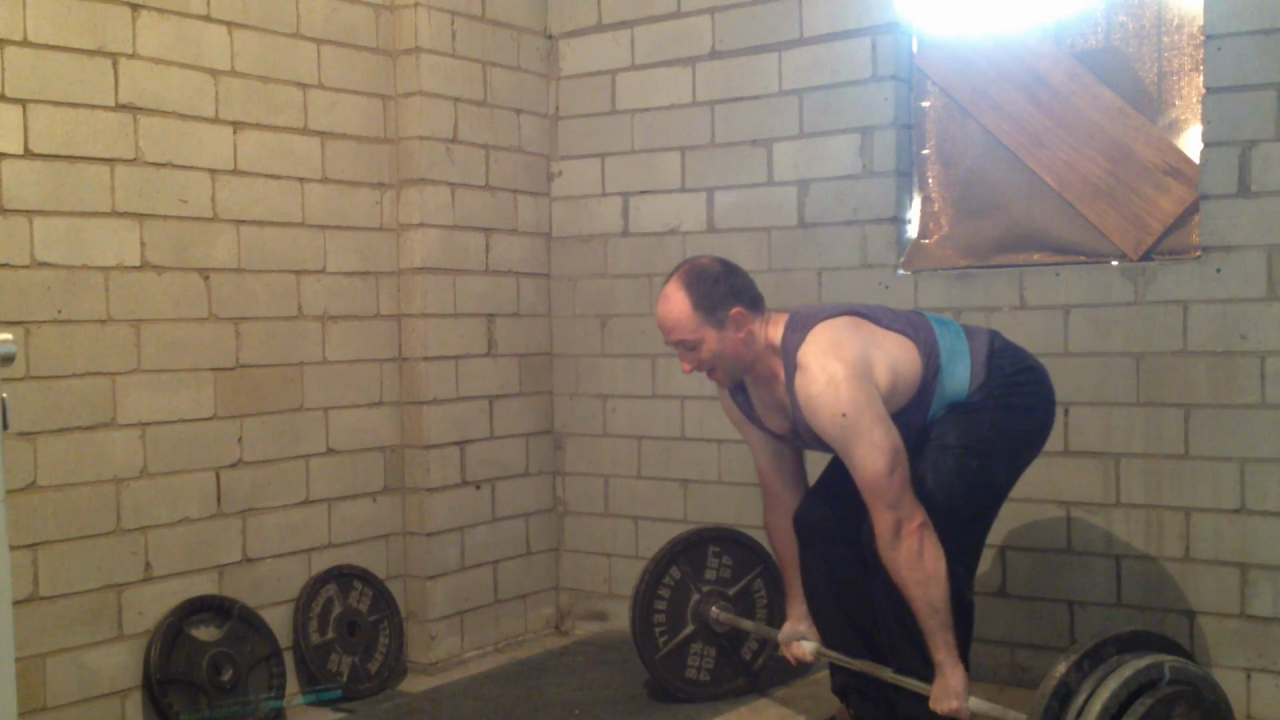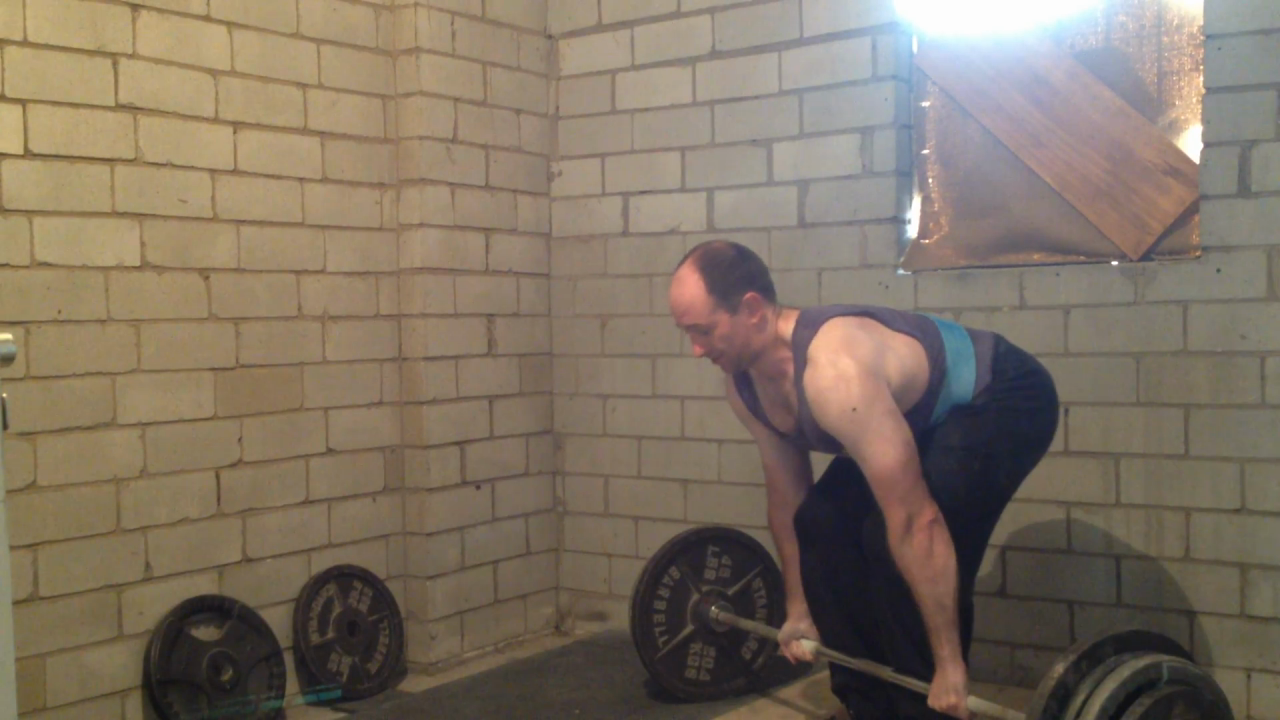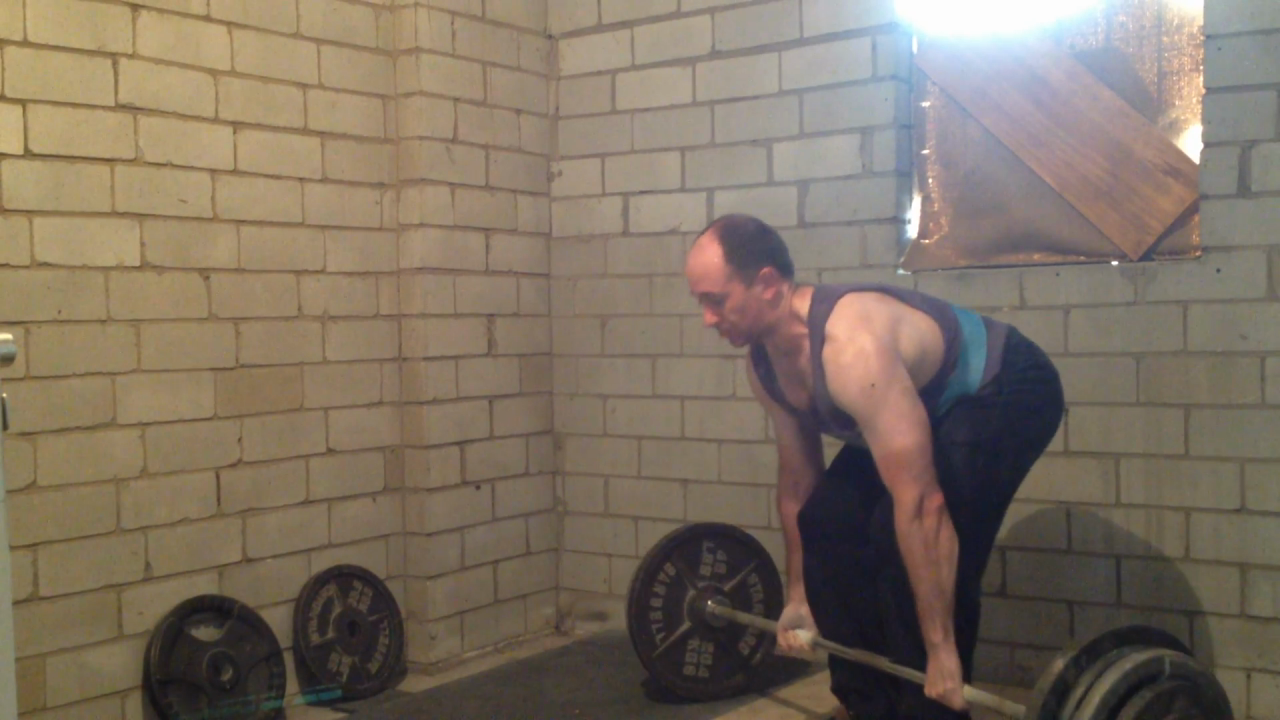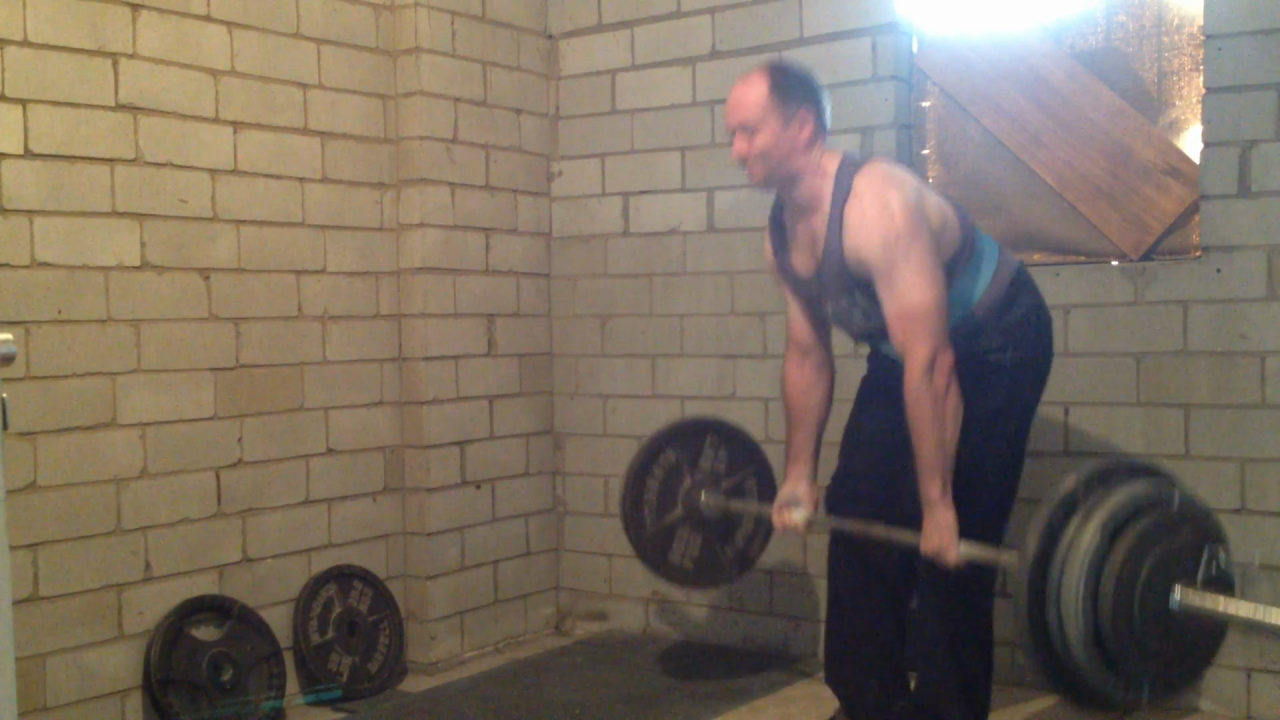
dt=0.7s
person 1, frame 1
left shoulder: (825, 376)
right shoulder: (738, 388)
left elbow: (902, 524)
right elbow: (781, 500)
left wrist: (949, 668)
right wrist: (798, 609)
left hip: (999, 396)
right hip: (923, 406)
left knee: (889, 540)
right knee: (823, 524)
person 1, frame 2
left shoulder: (836, 373)
right shoulder: (745, 382)
left elbow: (915, 521)
right elbow: (786, 496)
left wrist: (949, 665)
right wrist: (798, 607)
left hip: (1002, 402)
right hip: (928, 409)
left knee: (892, 540)
right knee: (823, 524)
person 1, frame 3
left shoulder: (853, 349)
right shoulder: (765, 362)
left elbow: (920, 507)
right elbow: (798, 478)
left wrist: (942, 652)
right wrist: (798, 595)
left hip: (1005, 394)
right hip: (926, 401)
left knee: (901, 538)
right knee: (825, 523)
person 1, frame 4
left shoulder: (877, 206)
right shoulder: (783, 229)
left elbow: (931, 366)
right elbow: (806, 355)
left wrist: (938, 507)
right wrist: (798, 476)
left hip: (995, 346)
right hip: (903, 351)
left knee: (947, 545)
right knee: (856, 516)
